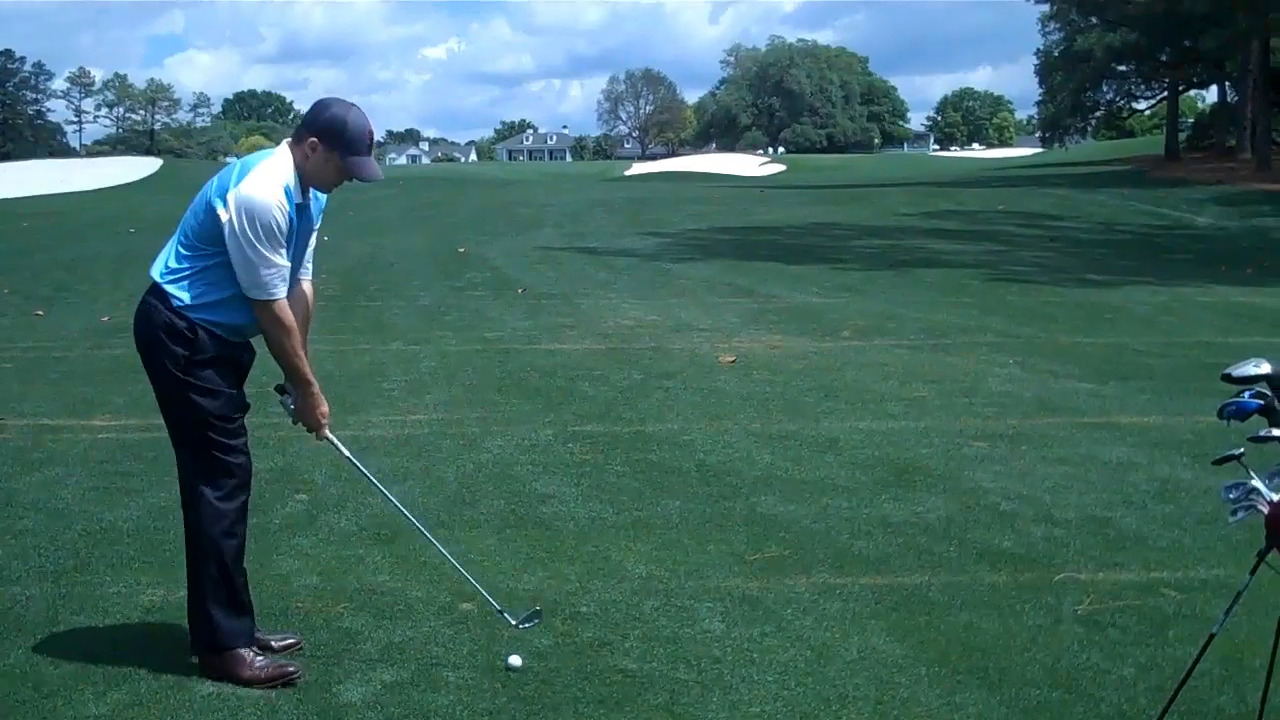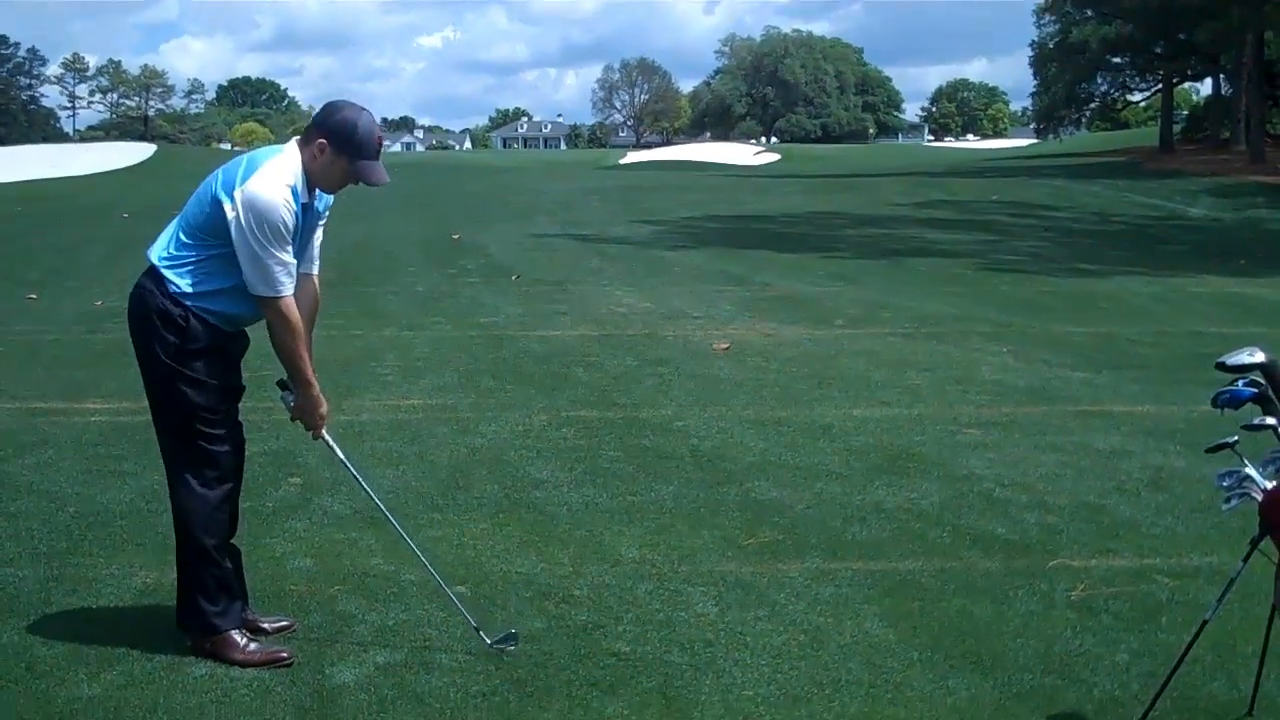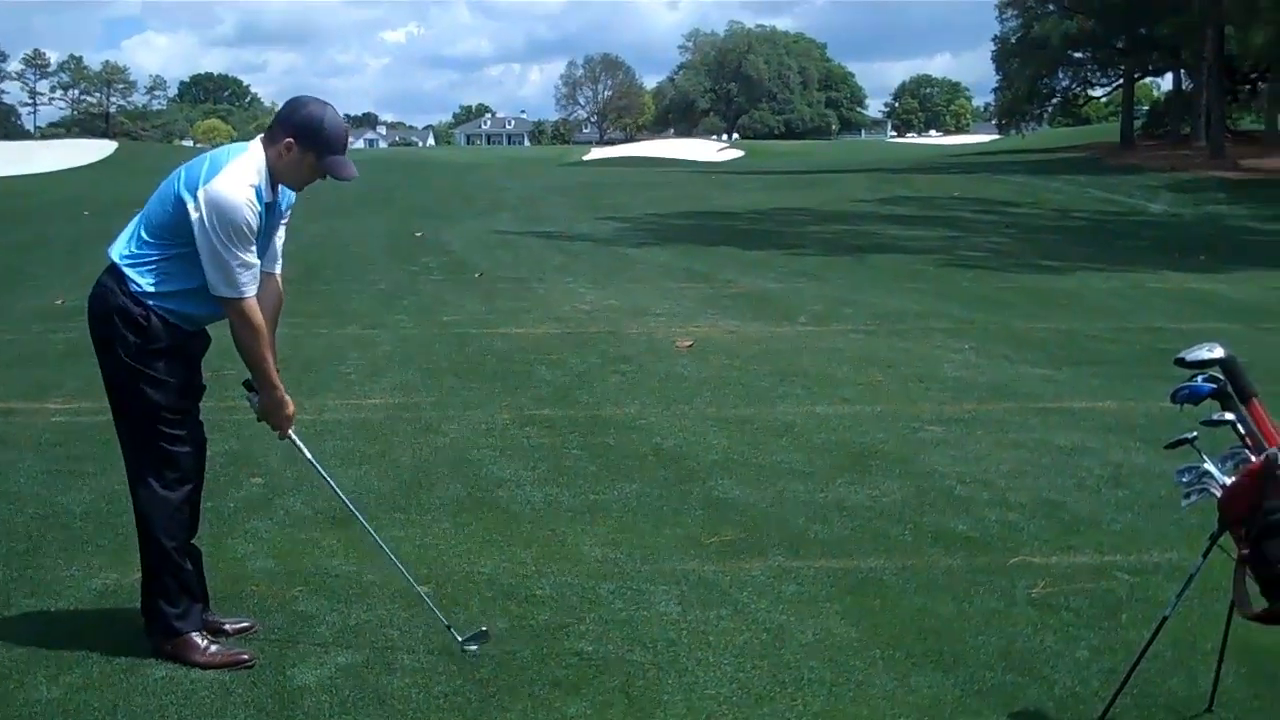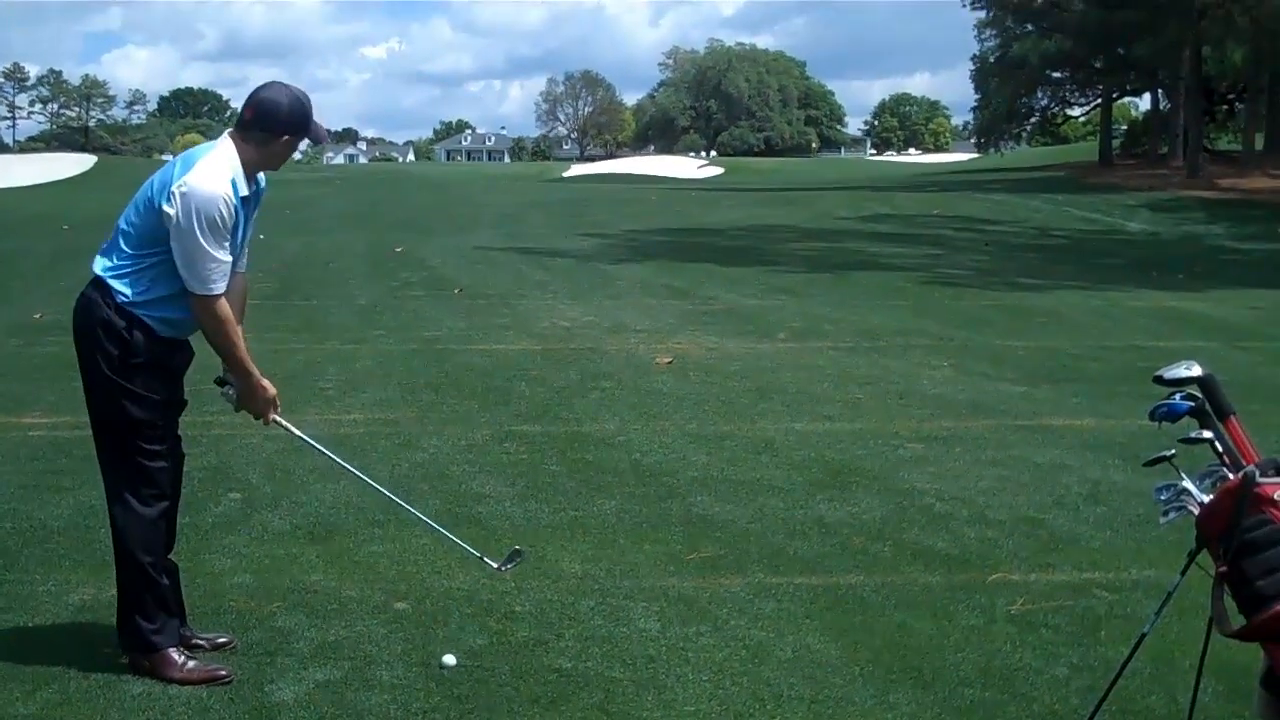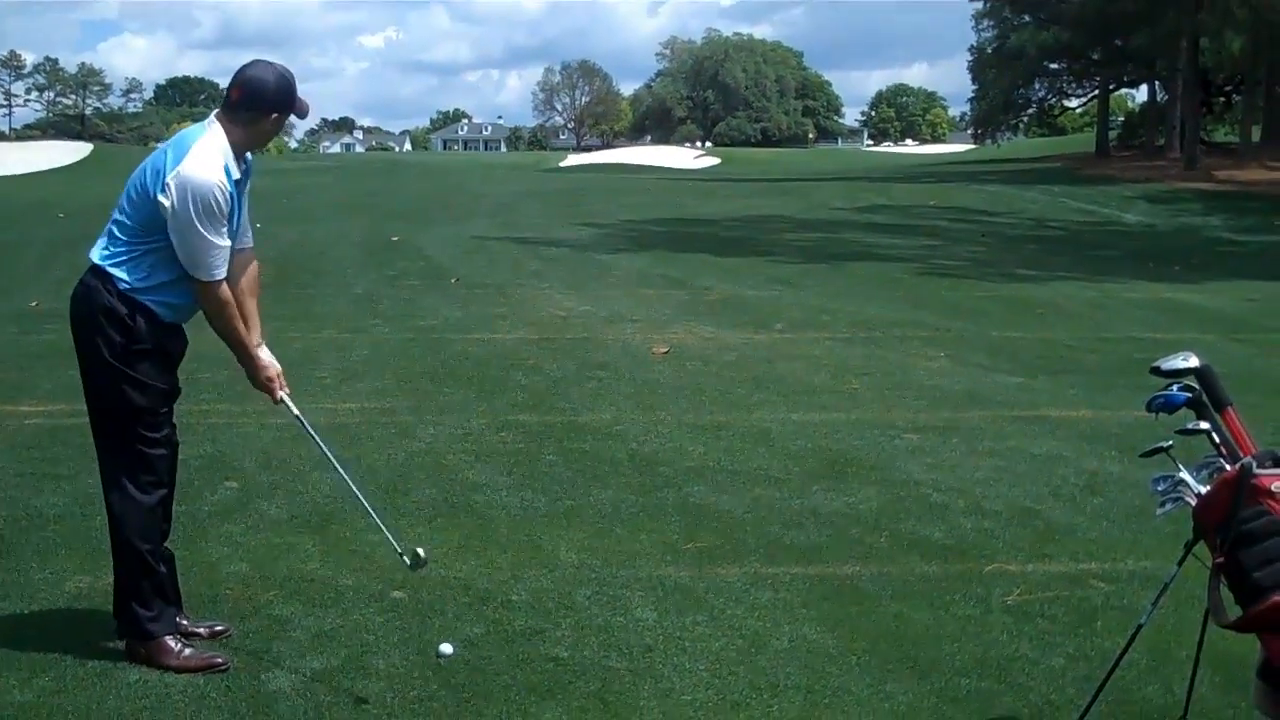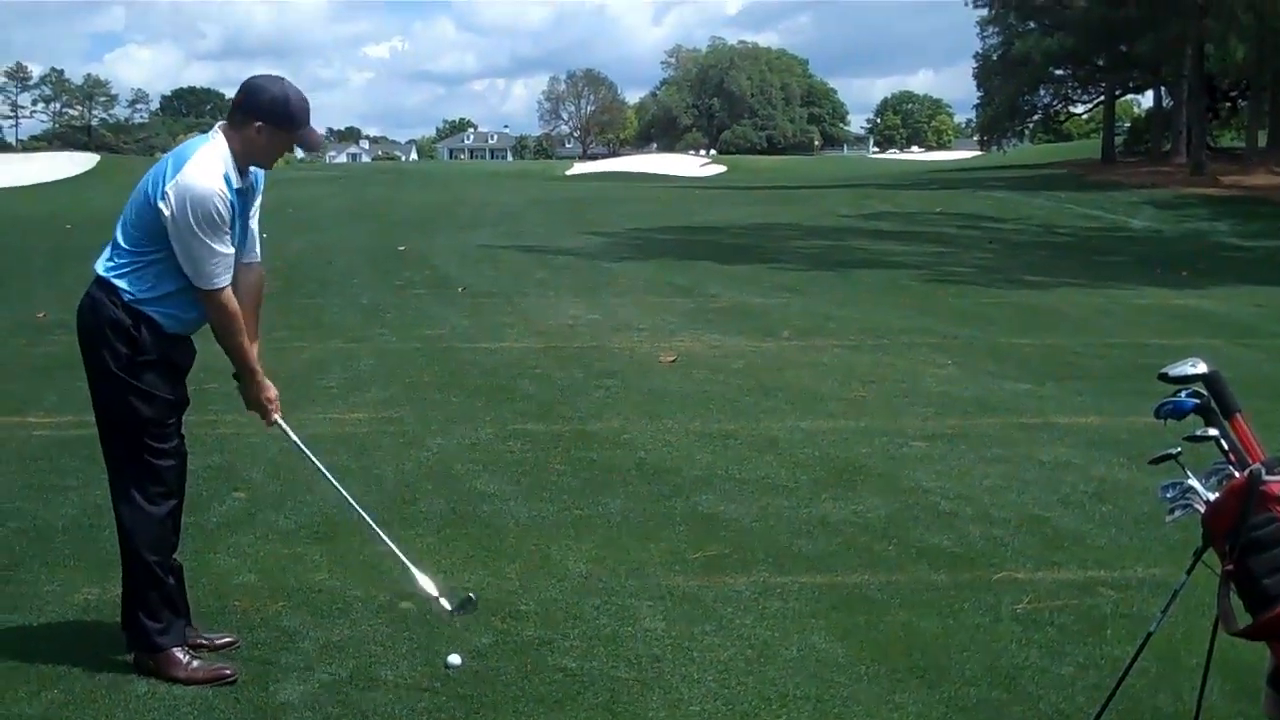
dt=0.3s
person 1, frame 1
left shoulder: (307, 193)
right shoulder: (258, 194)
left elbow: (299, 287)
right elbow: (269, 307)
left wrist: (301, 383)
right wrist: (308, 389)
left hip: (215, 333)
right hip: (180, 332)
left knee: (224, 475)
right knee: (219, 477)
left ankle: (228, 622)
right ankle: (222, 643)
person 1, frame 2
left shoulder: (313, 190)
right shoulder: (266, 192)
left elbow: (305, 282)
right elbow: (278, 305)
left wrist: (303, 378)
right wrist: (308, 390)
left hip: (210, 320)
right hip: (173, 318)
left knee: (223, 460)
right knee: (204, 466)
left ankle: (225, 604)
right ankle: (213, 624)
person 1, frame 3
left shoulder: (274, 187)
right shoulder: (230, 192)
left elbow: (267, 283)
right elbow: (241, 308)
left wrist: (269, 380)
right wrist: (273, 391)
left hip: (170, 318)
right hip: (133, 317)
left knee: (185, 460)
right knee: (165, 467)
left ankle: (186, 605)
right ankle: (174, 626)
person 1, frame 4
left shoulder: (244, 180)
right shoulder: (205, 188)
left elbow: (234, 279)
right elbow: (208, 302)
left wrist: (242, 373)
right wrist: (250, 380)
left hip: (153, 332)
right hip: (119, 330)
left knee: (161, 477)
right knee: (141, 482)
left ankle: (164, 623)
right ankle: (150, 642)
person 1, frame 5
left shoulder: (231, 159)
right shoulder: (200, 175)
left elbow: (241, 255)
right elbow: (211, 288)
left wrist: (259, 345)
right wrist: (250, 362)
left hip: (147, 317)
right hip: (118, 317)
left knee: (155, 465)
right knee: (140, 469)
left ankle: (159, 611)
right ankle: (147, 630)
person 1, frame 6
left shoulder: (245, 175)
right shoulder: (199, 184)
left elbow: (247, 269)
right elbow: (217, 297)
left wrist: (254, 360)
right wrist: (253, 378)
left hip: (158, 330)
right hip: (123, 329)
left knee: (165, 477)
right knee: (148, 481)
left ankle: (169, 622)
right ankle: (155, 640)
